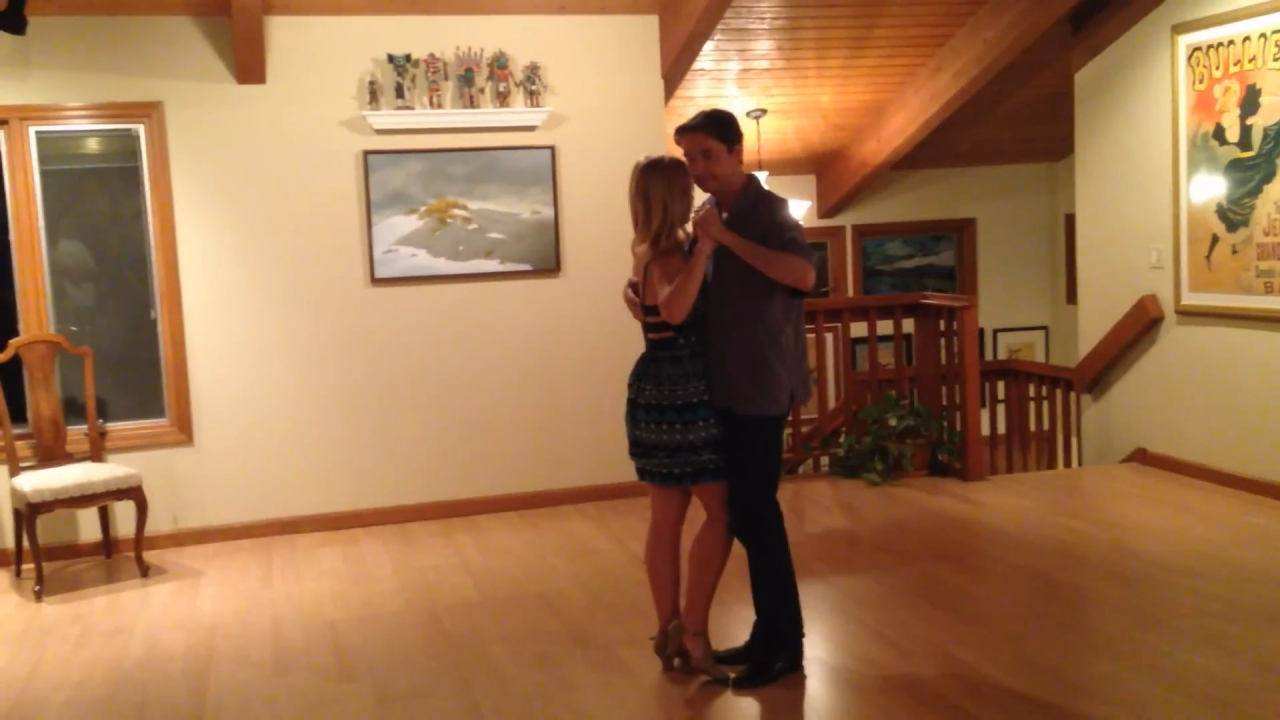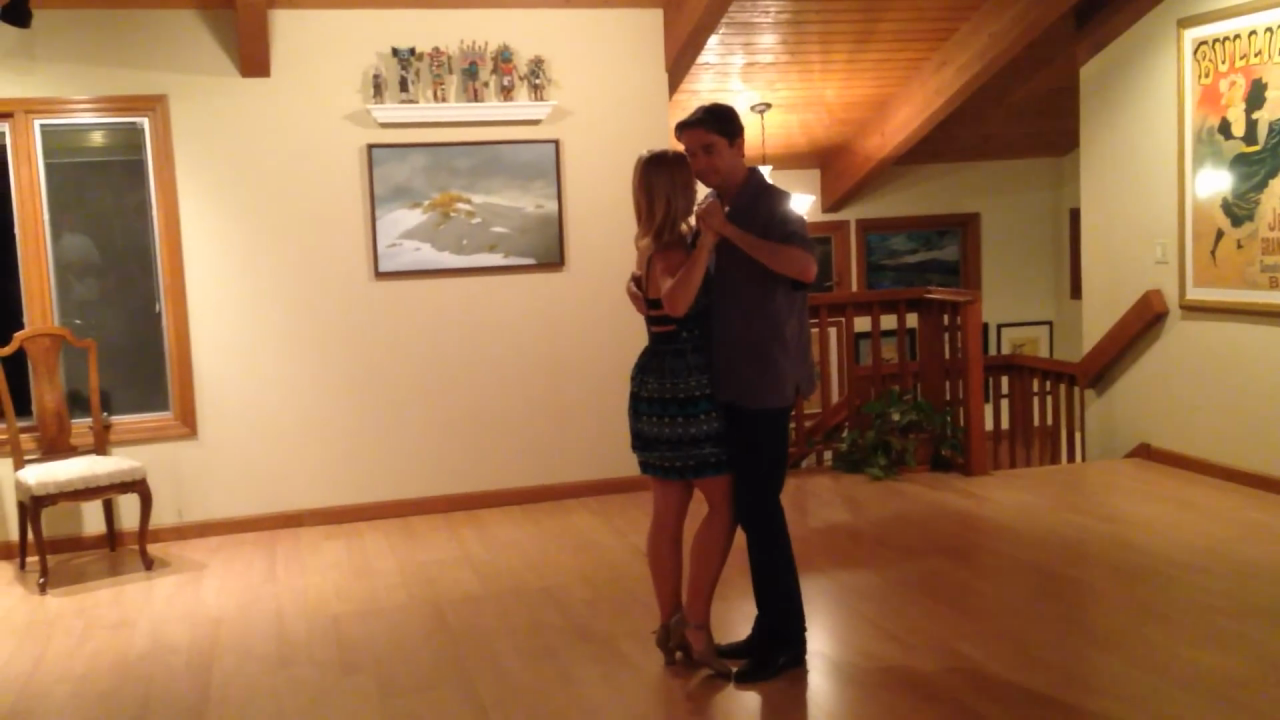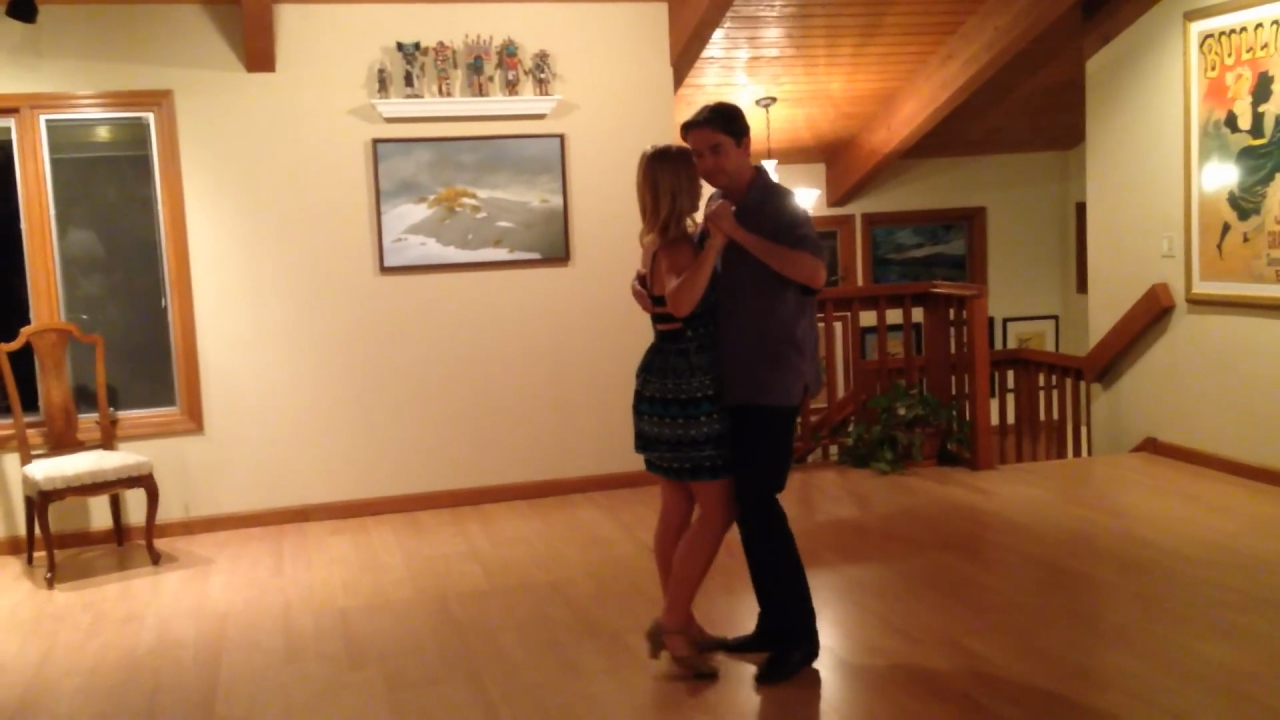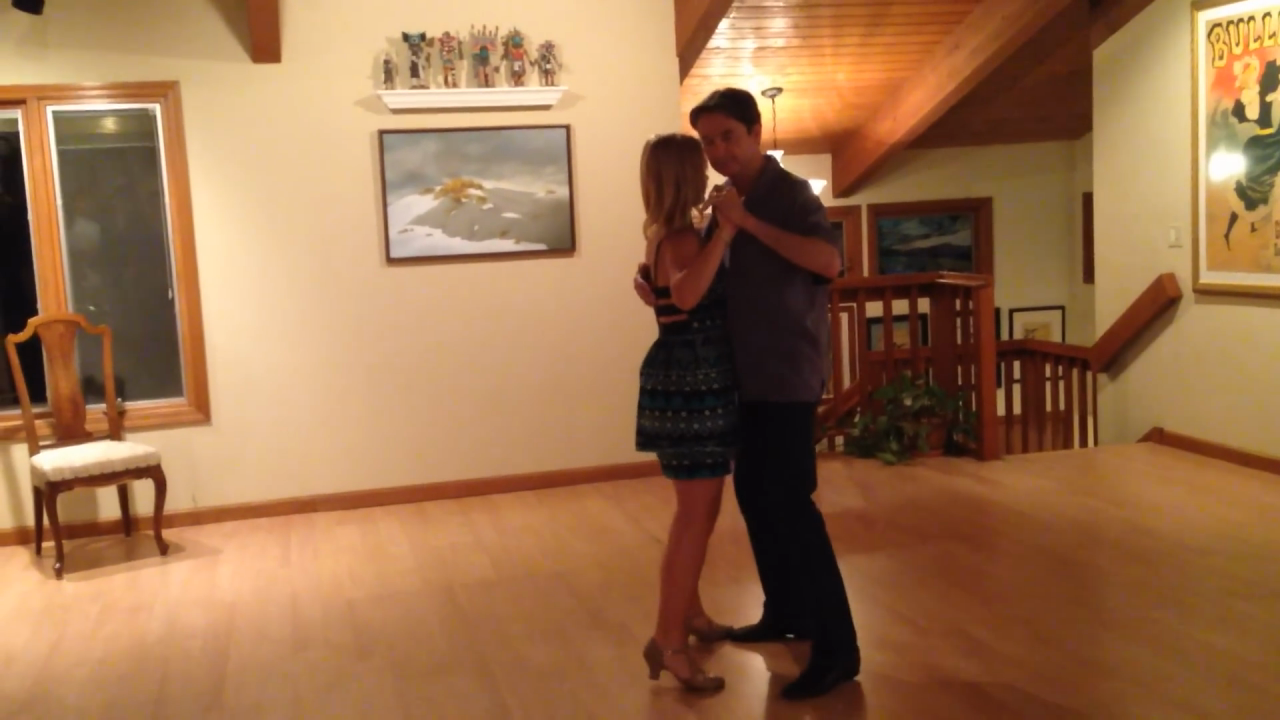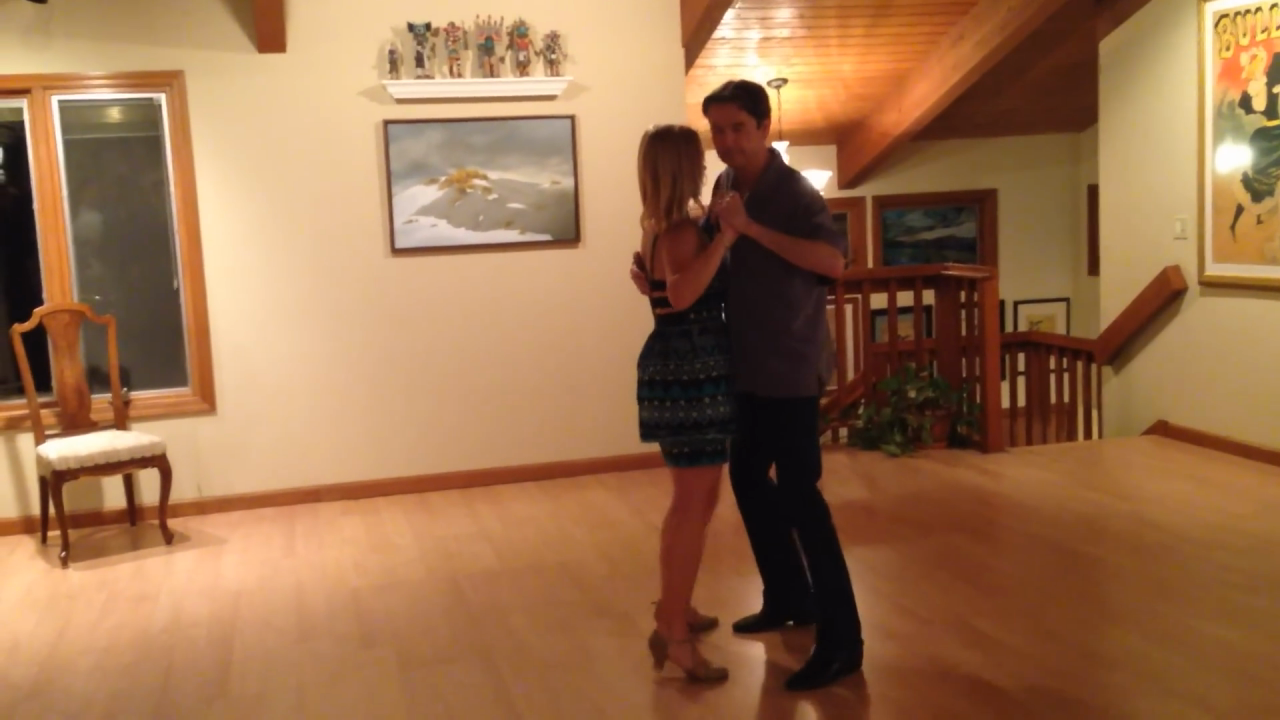
dt=0.4s
person 1, frame 1
left shoulder: (769, 210)
right shoulder: (707, 215)
left elbow: (803, 275)
left wrist: (725, 237)
right wrist: (635, 288)
left hip: (760, 386)
right hip: (726, 385)
left knee: (753, 512)
right knee: (743, 510)
left ankle: (784, 644)
right ankle: (769, 634)
person 1, frame 2
left shoulder: (772, 203)
right shoulder: (711, 209)
left elbow: (805, 267)
left wrist: (728, 230)
right wrist: (638, 282)
left hip: (766, 379)
right hip: (731, 379)
left knee: (758, 504)
right knee: (745, 504)
left ankle: (787, 639)
right ankle: (770, 629)
person 1, frame 3
left shoulder: (778, 204)
right shoulder: (717, 208)
left elbow: (814, 273)
left wrist: (737, 234)
right wrist: (645, 282)
left hip: (774, 380)
right hip: (735, 380)
left knee: (758, 500)
right knee: (745, 501)
left ankle: (798, 633)
right ankle: (775, 621)
person 1, frame 4
left shoulder: (790, 193)
right shoulder: (726, 197)
left elbow: (828, 262)
left wrist: (747, 222)
right wrist: (649, 275)
left hip: (789, 375)
right hip: (747, 374)
left knee: (791, 502)
right knee: (753, 493)
left ankle: (836, 647)
right ankle: (787, 610)
person 1, frame 5
left shoulder: (794, 191)
right shoulder: (726, 184)
left elbow: (833, 261)
left wrist: (750, 226)
right wrist: (646, 262)
left hip: (791, 370)
right hip: (749, 366)
left knee: (799, 495)
right knee: (747, 478)
left ankle: (841, 639)
right ankle: (789, 598)
person 2, frame 1
left shoulder: (649, 253)
right shoulder: (670, 257)
right elbow: (674, 311)
right wrist: (703, 250)
left hip: (656, 393)
right hip: (682, 397)
left knee: (666, 518)
right knee: (721, 512)
left ankle: (670, 630)
right ankle: (692, 628)
person 2, frame 2
left shoulder: (652, 247)
right shoulder: (672, 250)
right elbow: (676, 303)
right wrist: (706, 243)
left hip: (658, 387)
right hip: (684, 390)
left knee: (668, 512)
right knee: (723, 505)
left ankle: (672, 625)
right ankle: (694, 622)
person 2, frame 3
left shoulder: (658, 243)
right shoulder: (677, 248)
right elbow: (681, 303)
right wrist: (715, 244)
left hip: (667, 386)
right hip: (688, 391)
left knee: (677, 510)
right knee: (716, 512)
left ankle: (680, 621)
right ankle: (672, 625)
person 2, frame 4
left shoulder: (664, 234)
right shoulder: (682, 238)
right elbow: (686, 294)
right wrist: (724, 234)
left hip: (677, 379)
right hip: (691, 384)
left knee: (692, 509)
right knee: (698, 516)
left ankle: (690, 613)
right ankle: (668, 644)
person 2, frame 5
left shoulder: (660, 225)
right shoulder: (680, 232)
right elbow: (682, 294)
right wrist: (725, 238)
left hip: (670, 369)
right hip: (691, 373)
left knee: (690, 496)
right knee: (699, 505)
left ankle: (674, 605)
right ankle: (673, 635)
